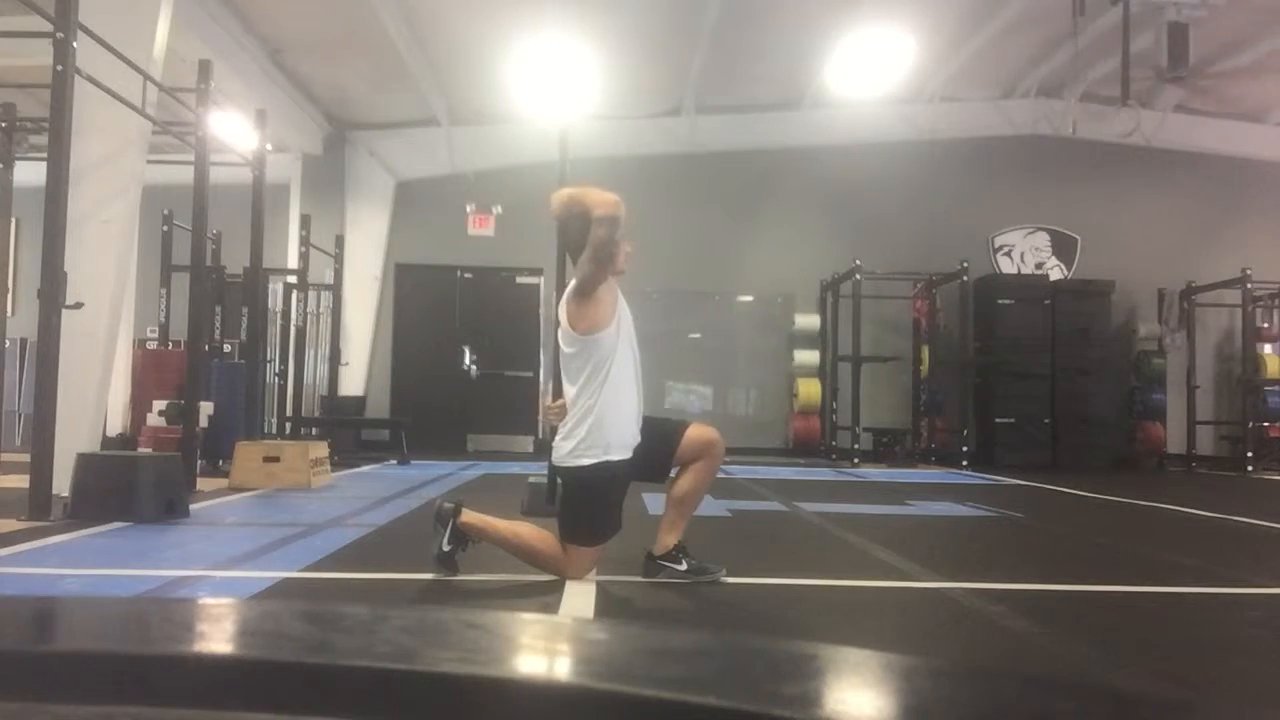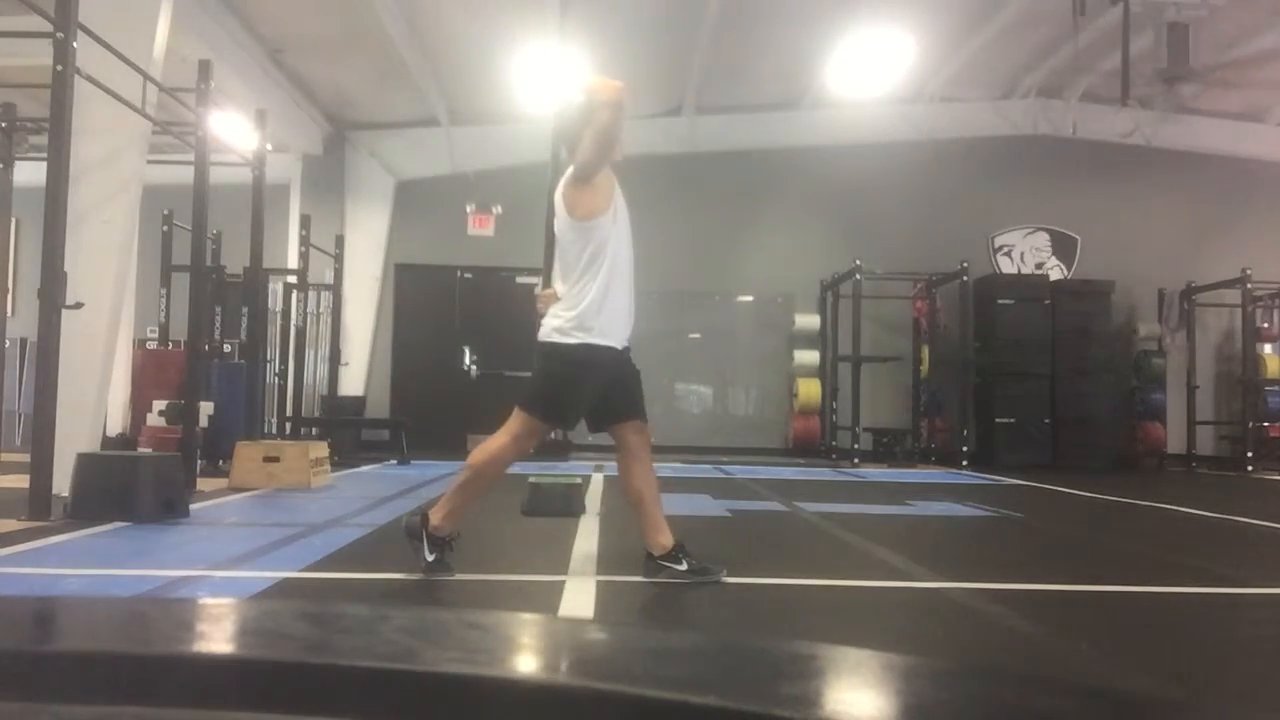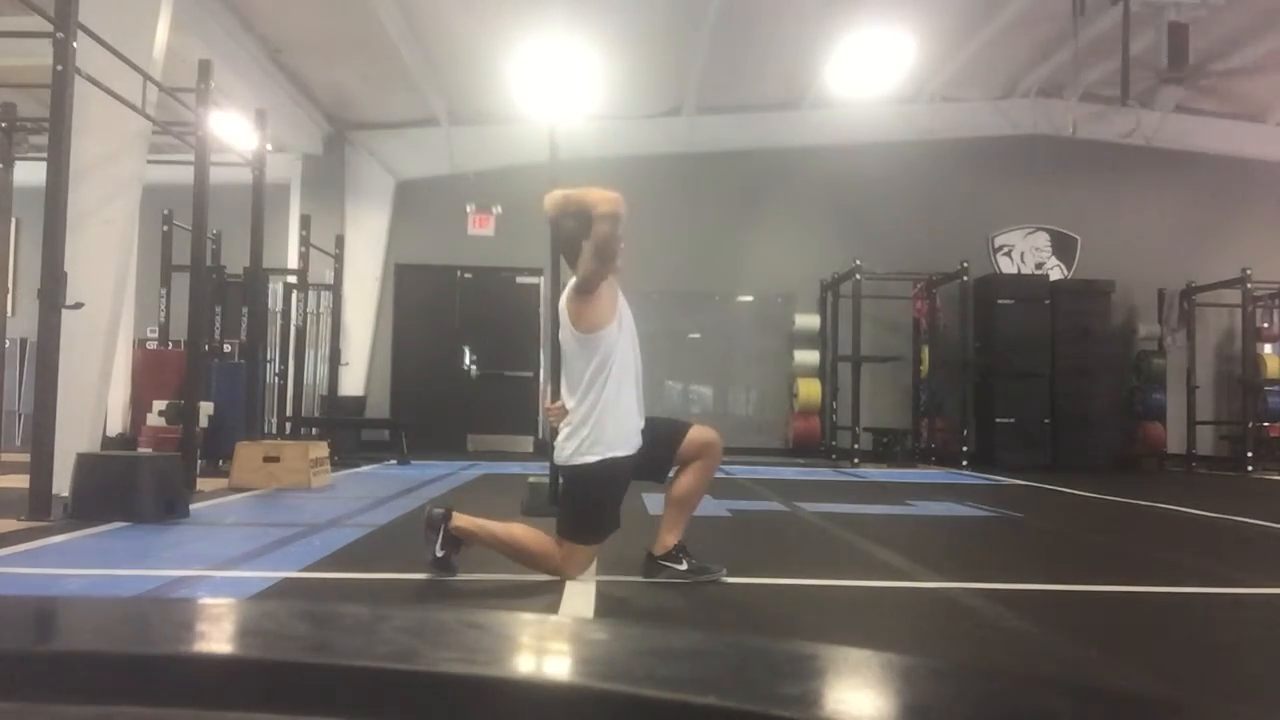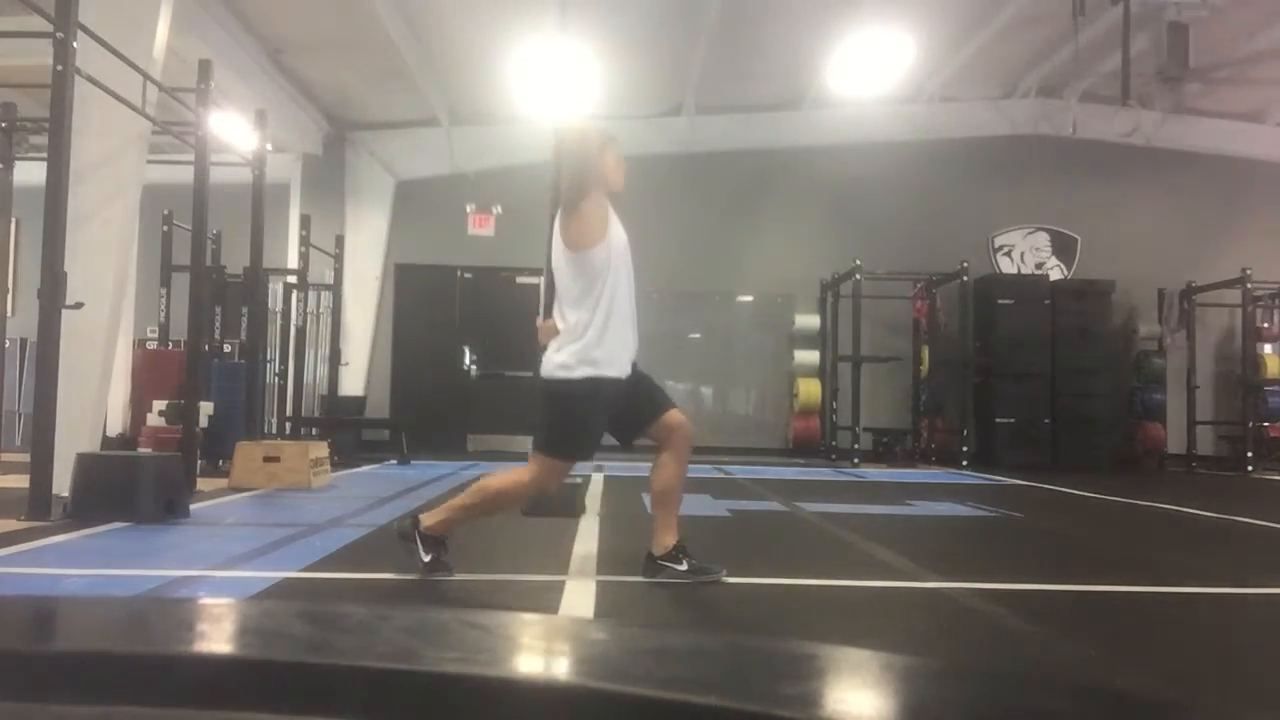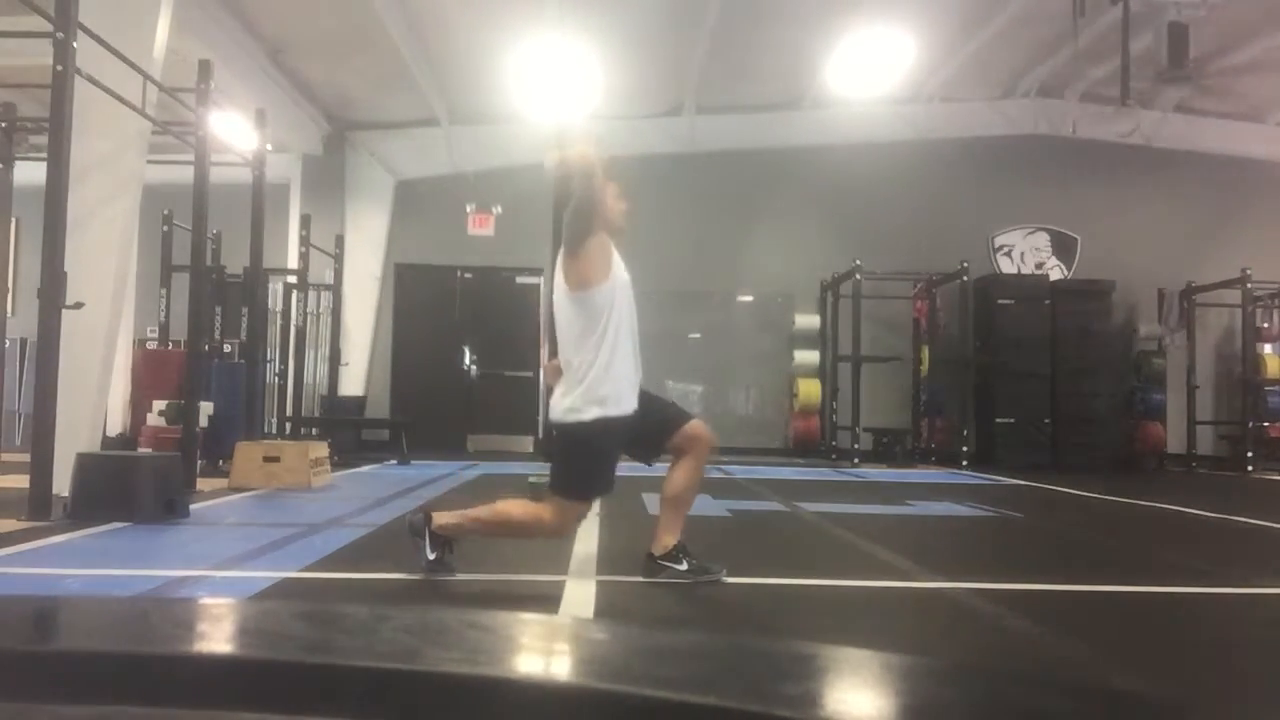
dt=1s
person 1, frame 1
left shoulder: (598, 294)
right shoulder: (590, 292)
right elbow: (609, 210)
right wrist: (570, 201)
left hip: (617, 438)
right hip: (595, 452)
left knee: (709, 444)
right knee: (573, 565)
left ankle: (665, 553)
right ankle: (461, 519)
person 1, frame 2
left shoulder: (592, 185)
right shoulder: (586, 178)
right elbow: (610, 96)
right wrist: (596, 97)
left hip: (603, 343)
right hip: (577, 343)
left knee: (635, 440)
right knee: (519, 437)
left ankle: (664, 553)
right ankle: (434, 524)
person 1, frame 3
left shoulder: (594, 294)
right shoulder: (589, 290)
right elbow: (610, 207)
right wrist: (562, 201)
left hip: (617, 436)
right hip: (597, 450)
left knee: (707, 444)
right knee: (568, 563)
left ankle: (665, 553)
right ankle: (453, 525)
person 1, frame 4
left shoulder: (593, 213)
right shoulder: (584, 207)
right elbow: (581, 144)
left hip: (610, 368)
right hip: (581, 374)
left knee: (677, 431)
right knee: (540, 478)
left ankle: (664, 553)
right ankle: (427, 527)
person 1, frame 5
left shoulder: (594, 256)
right shoulder: (585, 249)
right elbow: (584, 190)
right wrist: (586, 171)
left hip: (617, 400)
right hip: (591, 412)
left knee: (698, 439)
right knee: (557, 520)
left ankle: (665, 553)
right ankle: (437, 525)
